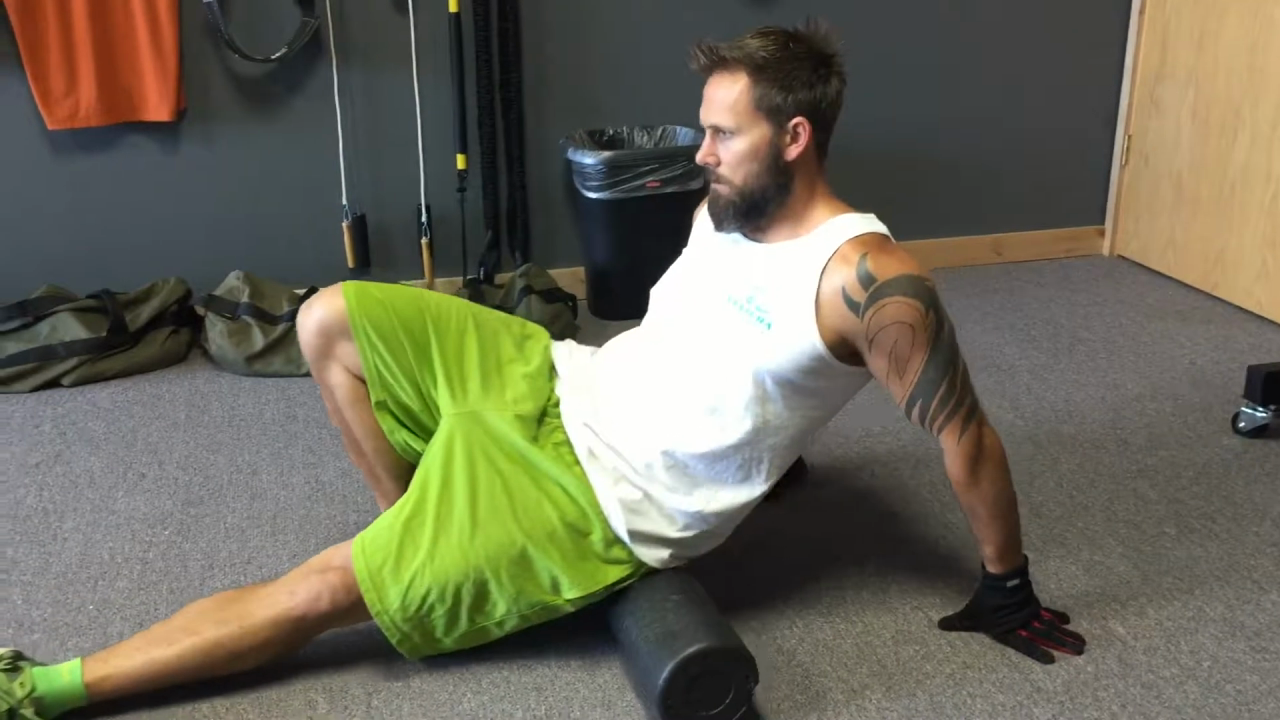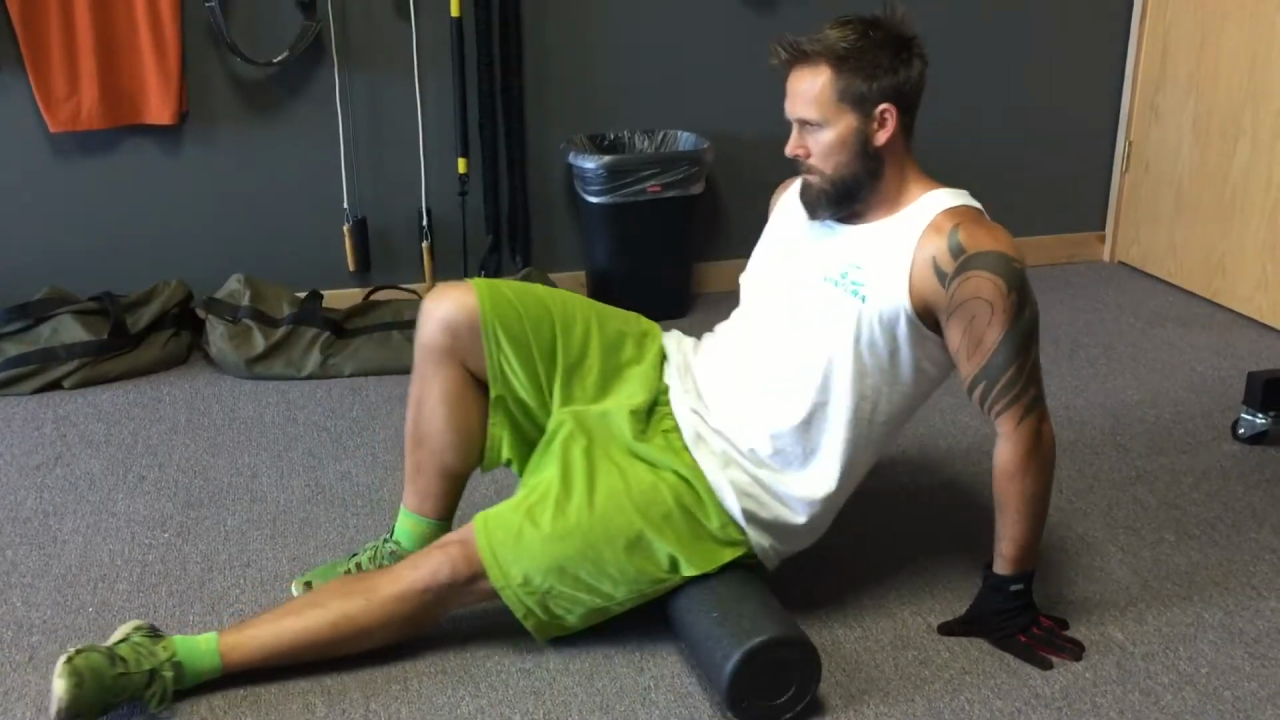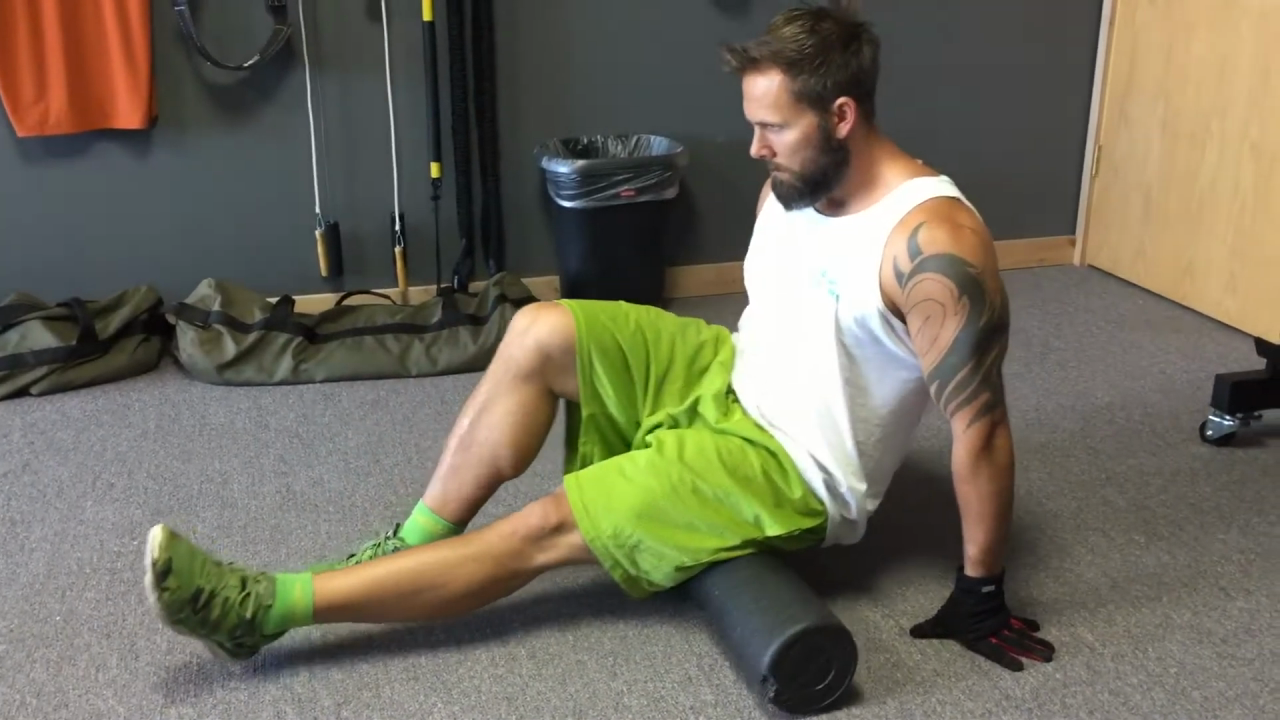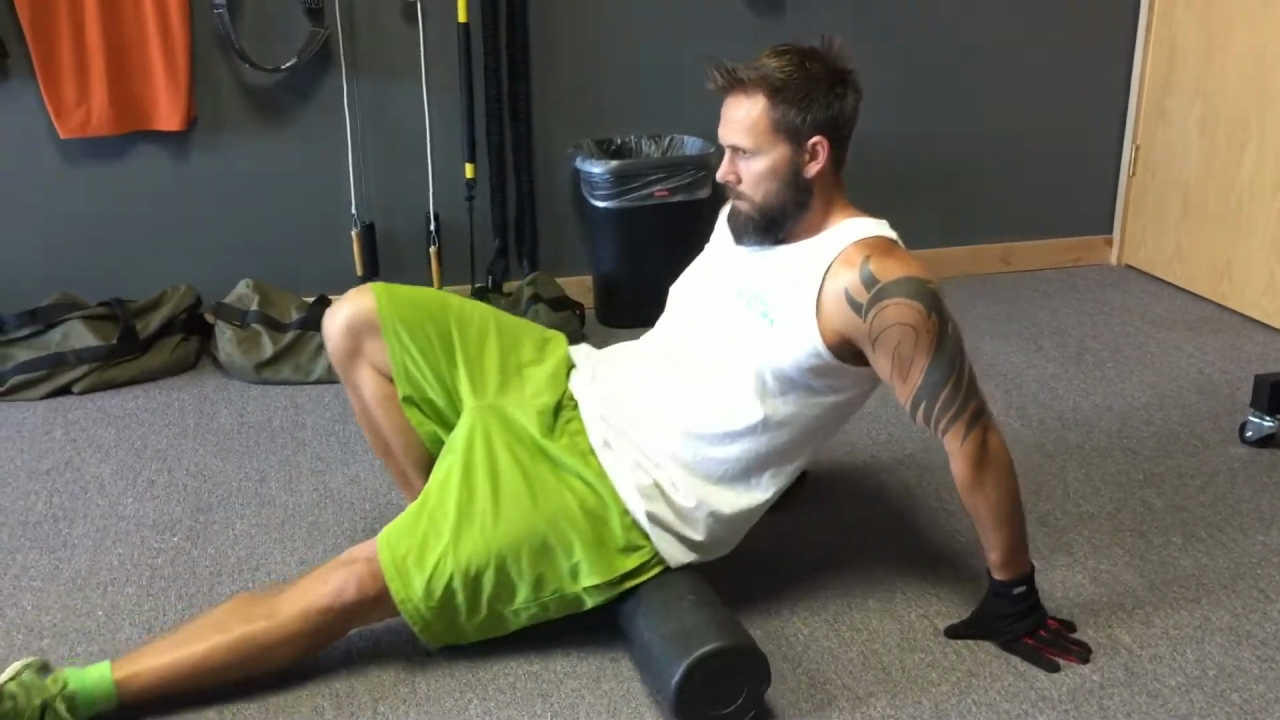
dt=1s
person 1, frame 1
left shoulder: (864, 279)
right shoulder: (728, 209)
left elbow: (965, 436)
left wrist: (1007, 591)
left hip: (597, 500)
right hip: (558, 388)
left knee: (322, 589)
right knee: (331, 321)
right ankle: (411, 533)
person 1, frame 2
left shoulder: (958, 252)
right shoulder: (802, 197)
left elbow: (1022, 424)
left wrist: (1009, 593)
left hip: (717, 487)
right hip: (670, 381)
left knee: (460, 570)
right knee: (455, 316)
right ankle: (406, 542)
person 1, frame 3
left shoulder: (930, 242)
right shoulder: (791, 184)
left elbow: (980, 426)
left wrist: (981, 596)
left hip: (790, 471)
right hip: (730, 380)
left knee: (542, 531)
right knee: (541, 333)
left ankle: (266, 606)
right ankle: (416, 545)
person 1, frame 4
left shoulder: (869, 282)
right shoulder: (754, 215)
left elbow: (971, 438)
left wrist: (1012, 597)
left hip: (620, 502)
right hip: (573, 390)
left knee: (351, 586)
right knee: (358, 321)
right ankle: (445, 530)
